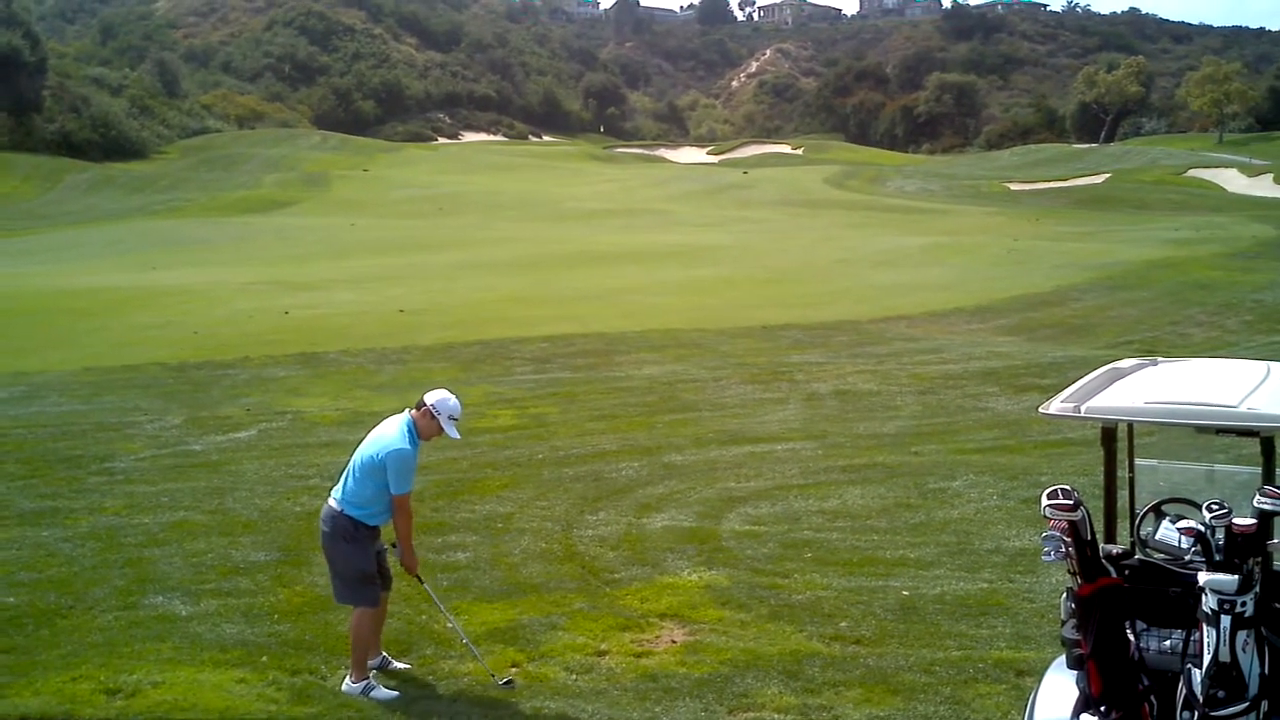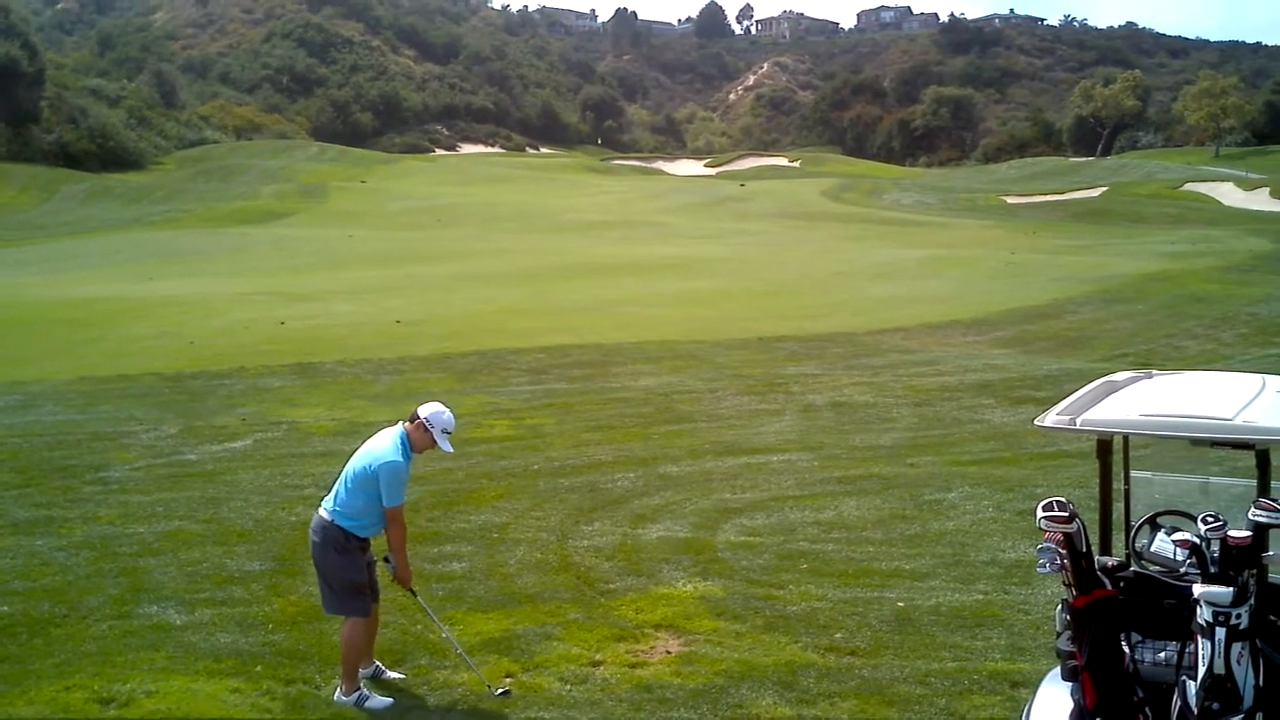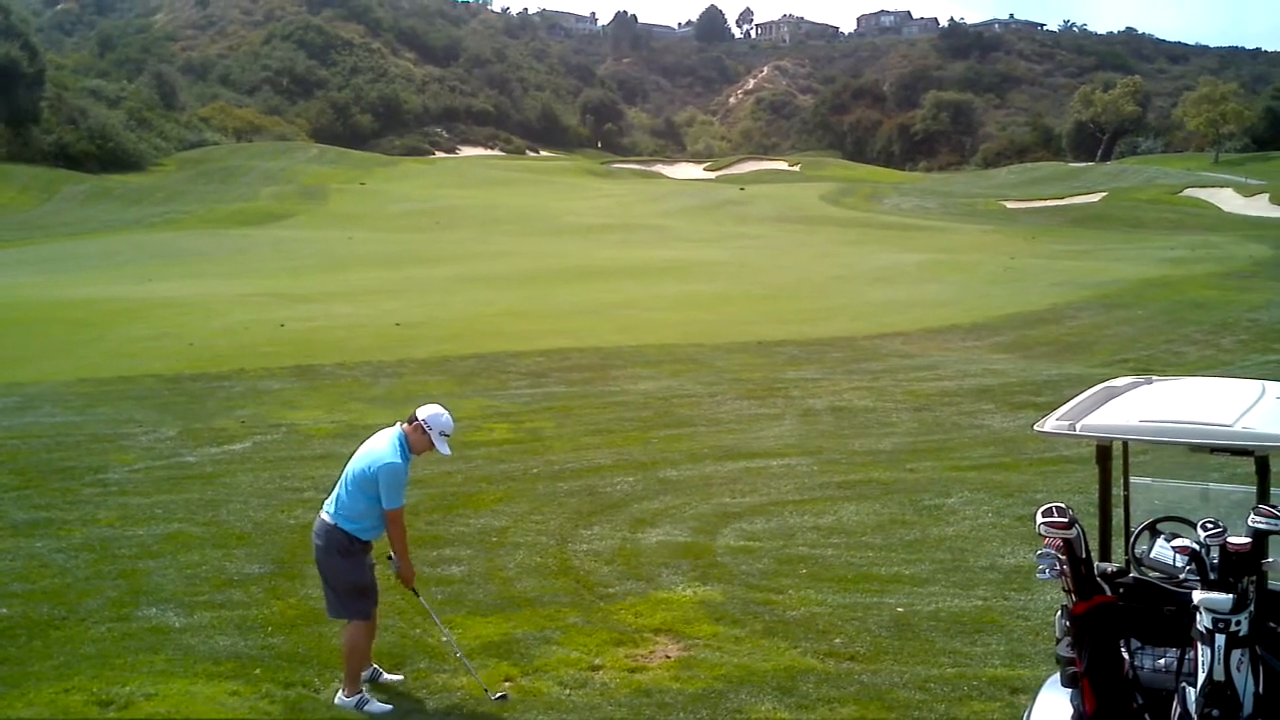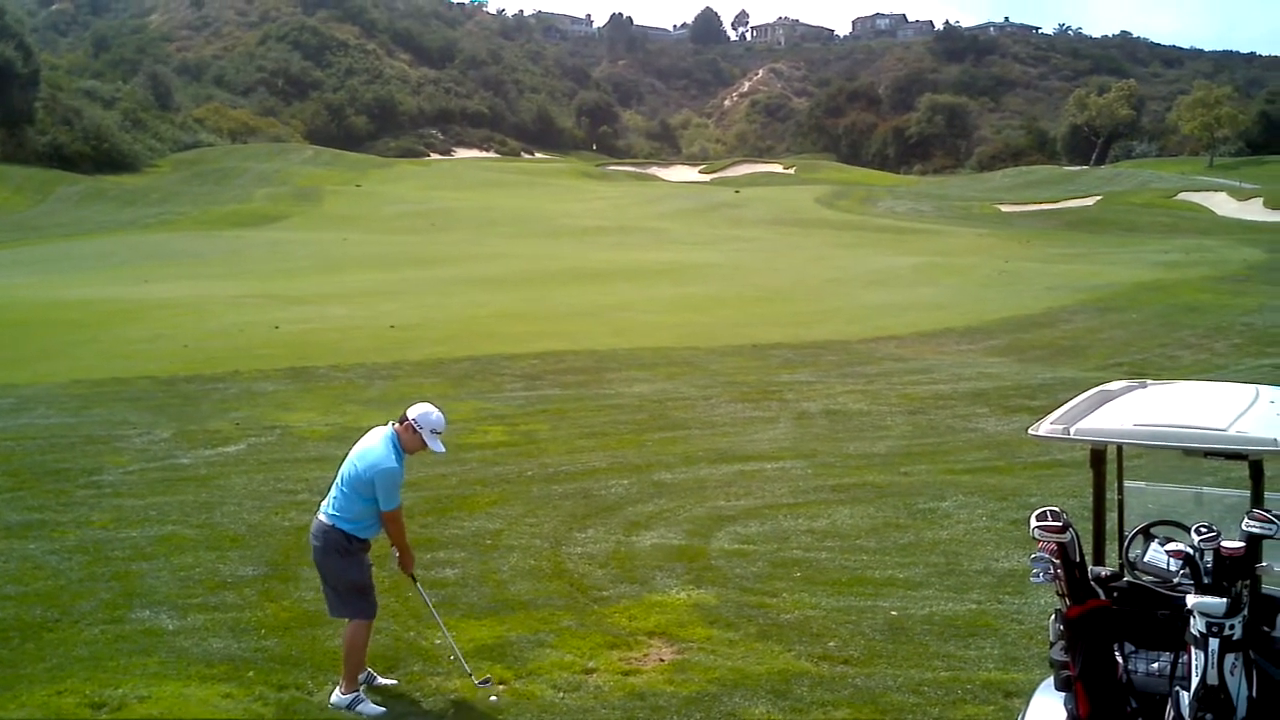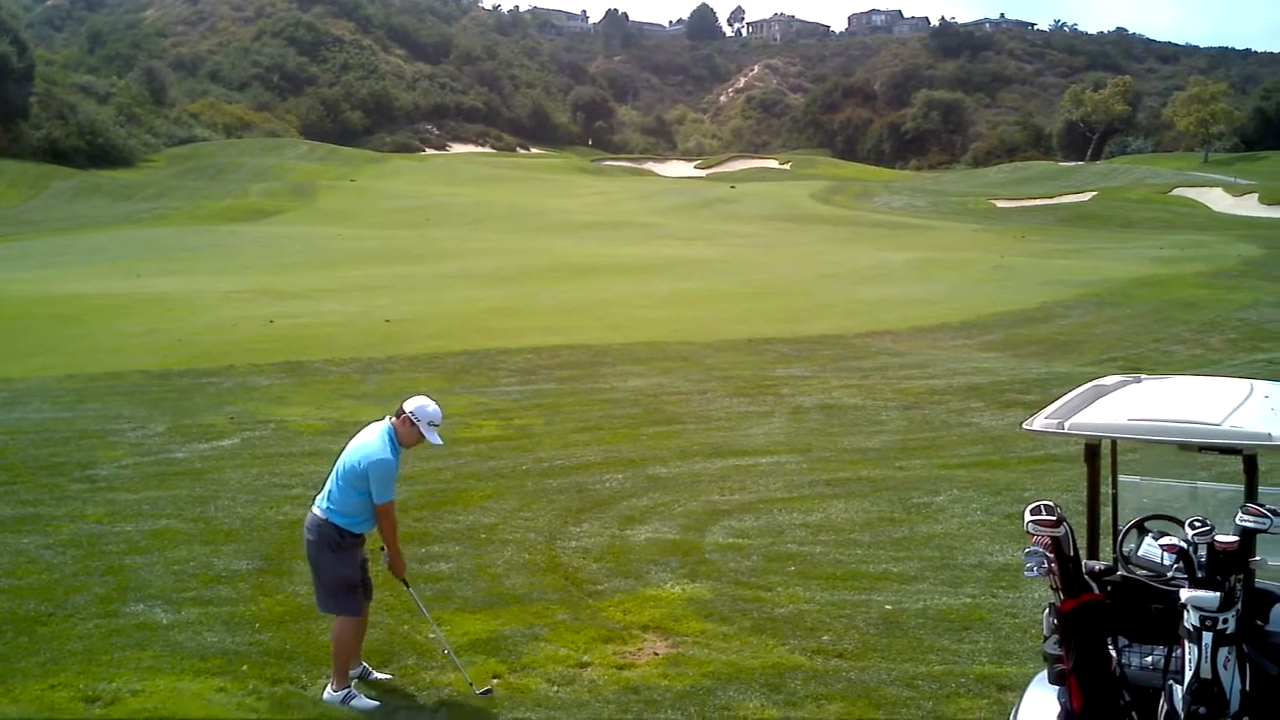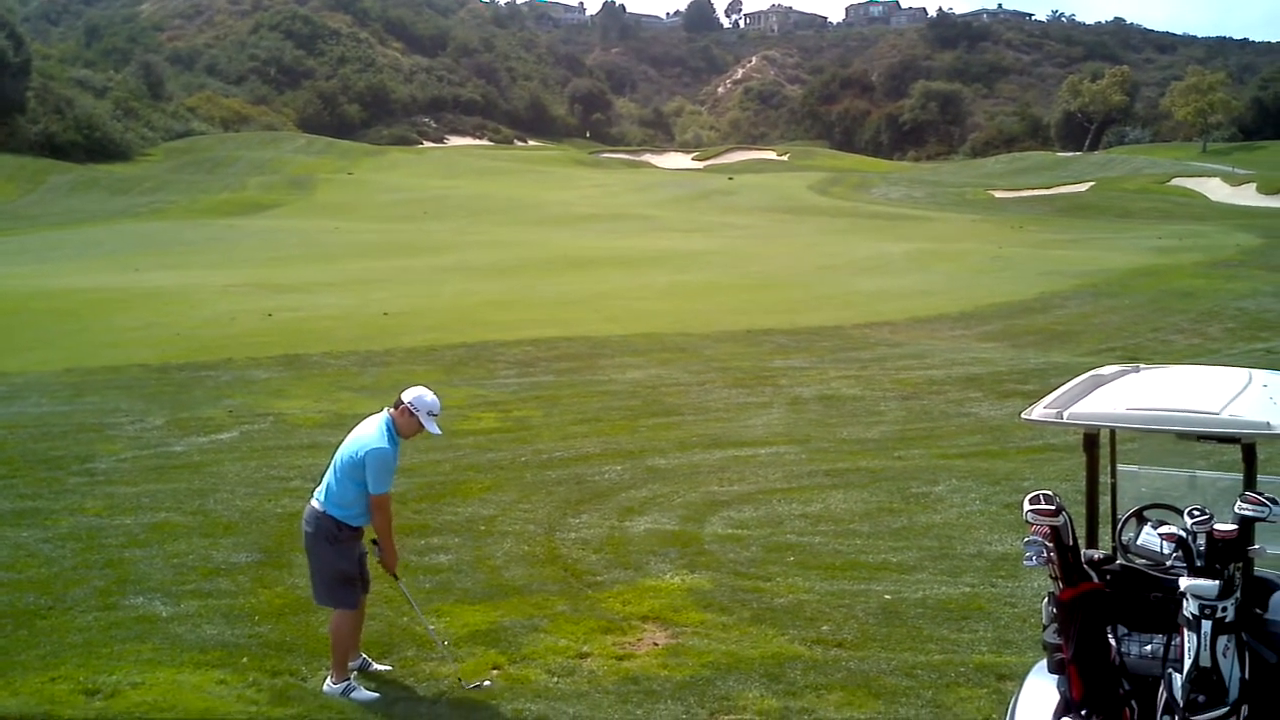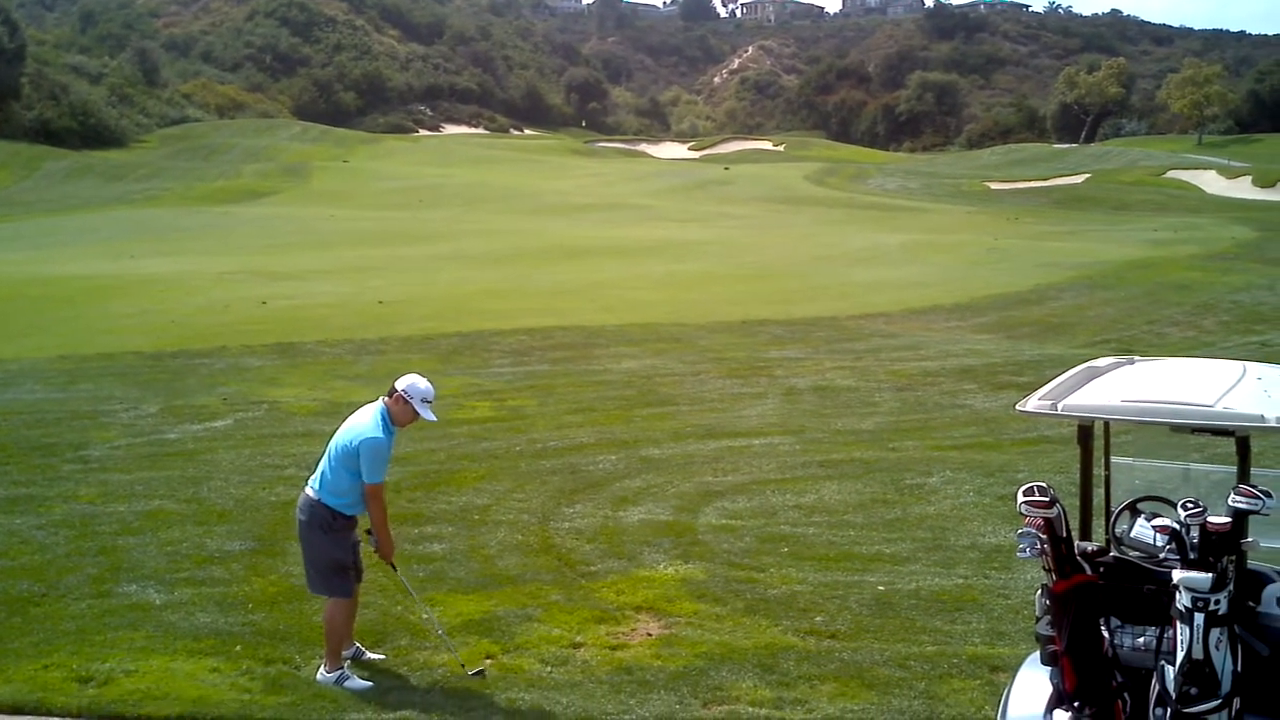
dt=0.3s
person 1, frame 1
left shoulder: (399, 423)
right shoulder: (401, 449)
left elbow: (397, 503)
right elbow: (401, 508)
left wrist: (403, 543)
right wrist: (407, 551)
left hip: (359, 520)
right hip: (346, 525)
left knee: (380, 589)
right knee: (366, 600)
left ankle: (373, 654)
right ankle: (357, 678)
person 1, frame 2
left shoulder: (393, 436)
right shoulder: (394, 461)
left elbow: (390, 516)
right elbow: (395, 521)
left wrist: (395, 556)
right wrist: (402, 565)
left hip: (348, 532)
right hip: (336, 536)
left knee: (370, 602)
right knee: (357, 611)
left ankle: (367, 665)
right ankle: (349, 689)
person 1, frame 3
left shoulder: (389, 436)
right shoulder: (392, 463)
right elbow: (395, 522)
left wrist: (398, 555)
right wrist: (405, 565)
left hip: (349, 534)
right hip: (339, 539)
left knee: (368, 606)
right knee: (359, 614)
left ankle: (364, 668)
right ankle: (350, 692)
person 1, frame 4
left shoulder: (380, 434)
right shoulder: (387, 466)
right elbow: (392, 519)
left wrist: (398, 546)
right wrist: (406, 554)
left hip: (343, 533)
right hip: (338, 540)
left knee: (364, 608)
right knee: (361, 613)
left ankle: (359, 671)
right ankle: (347, 691)
person 1, frame 5
left shoulder: (379, 430)
right shoulder: (383, 458)
right elbow: (385, 515)
left wrist: (390, 549)
right wrist: (396, 556)
left hip: (341, 528)
right hip: (331, 534)
left knee: (361, 600)
right knee: (349, 610)
left ankle: (354, 665)
right ankle: (338, 686)
person 1, frame 6
left shoulder: (378, 423)
right shoulder: (380, 447)
right elbow: (379, 508)
left wrist: (383, 544)
right wrist: (389, 550)
left hip: (342, 522)
right hip: (330, 527)
left knee: (358, 593)
right knee: (345, 602)
left ankle: (353, 657)
right ankle: (338, 679)
person 1, frame 7
left shoulder: (374, 413)
right shoulder: (374, 437)
right elbow: (374, 497)
left wrist: (379, 533)
right wrist: (385, 540)
left hip: (334, 510)
right hip: (323, 515)
left knee: (351, 583)
right knee: (340, 591)
left ankle: (346, 646)
right ankle: (332, 668)
